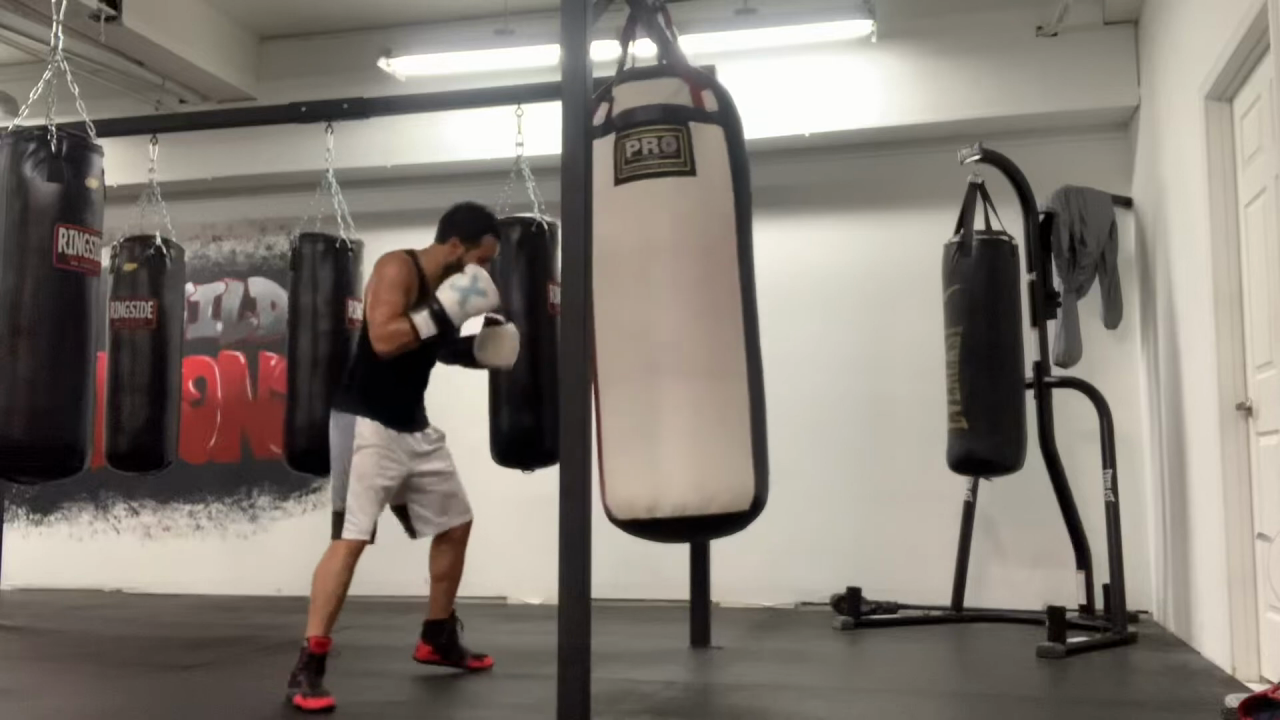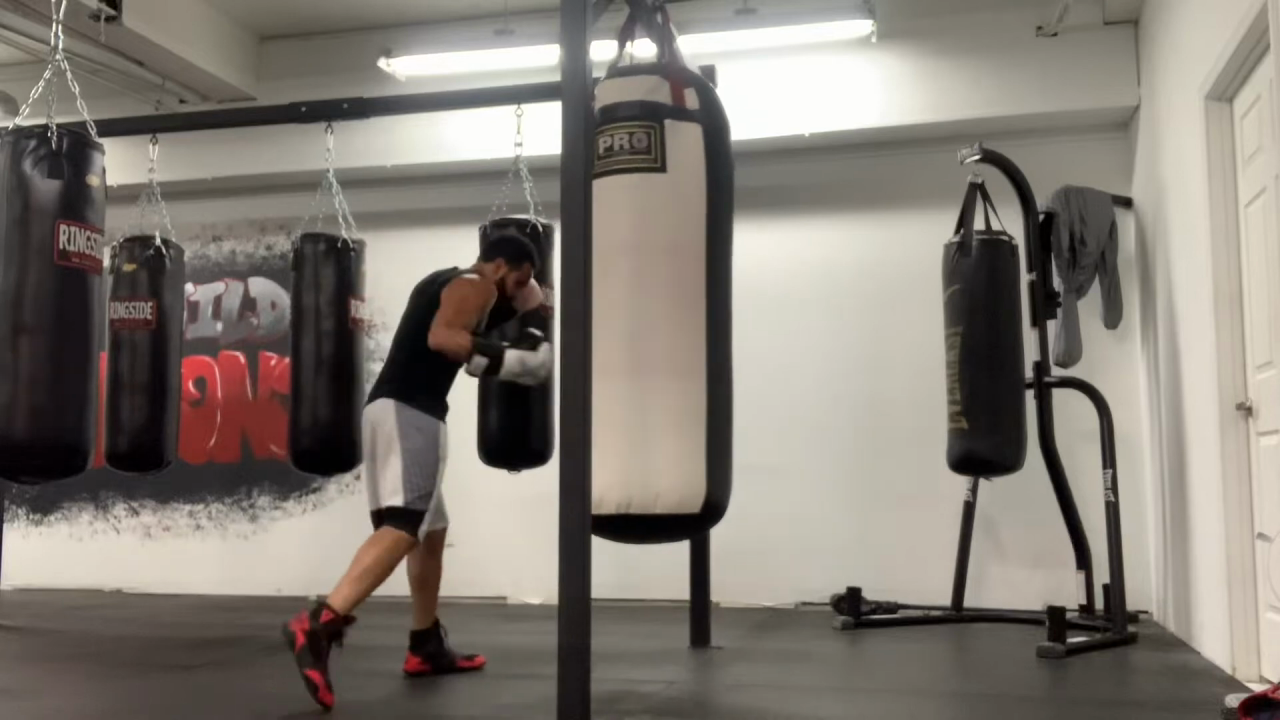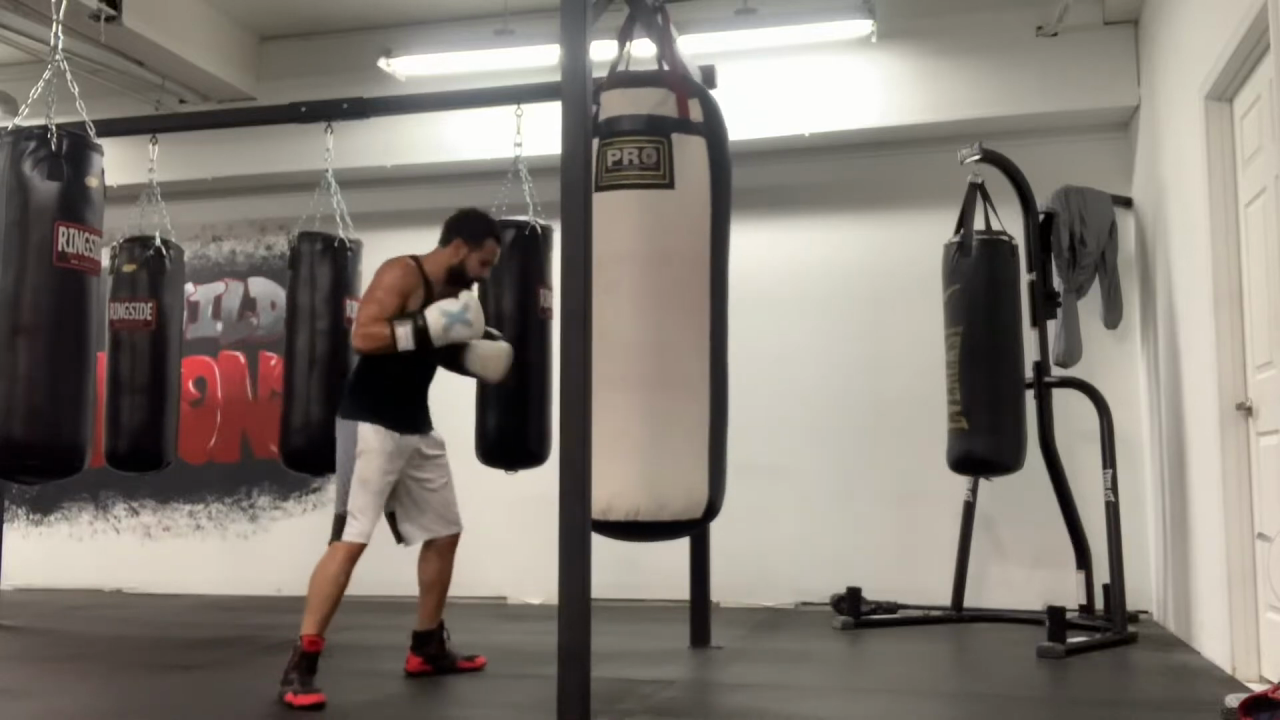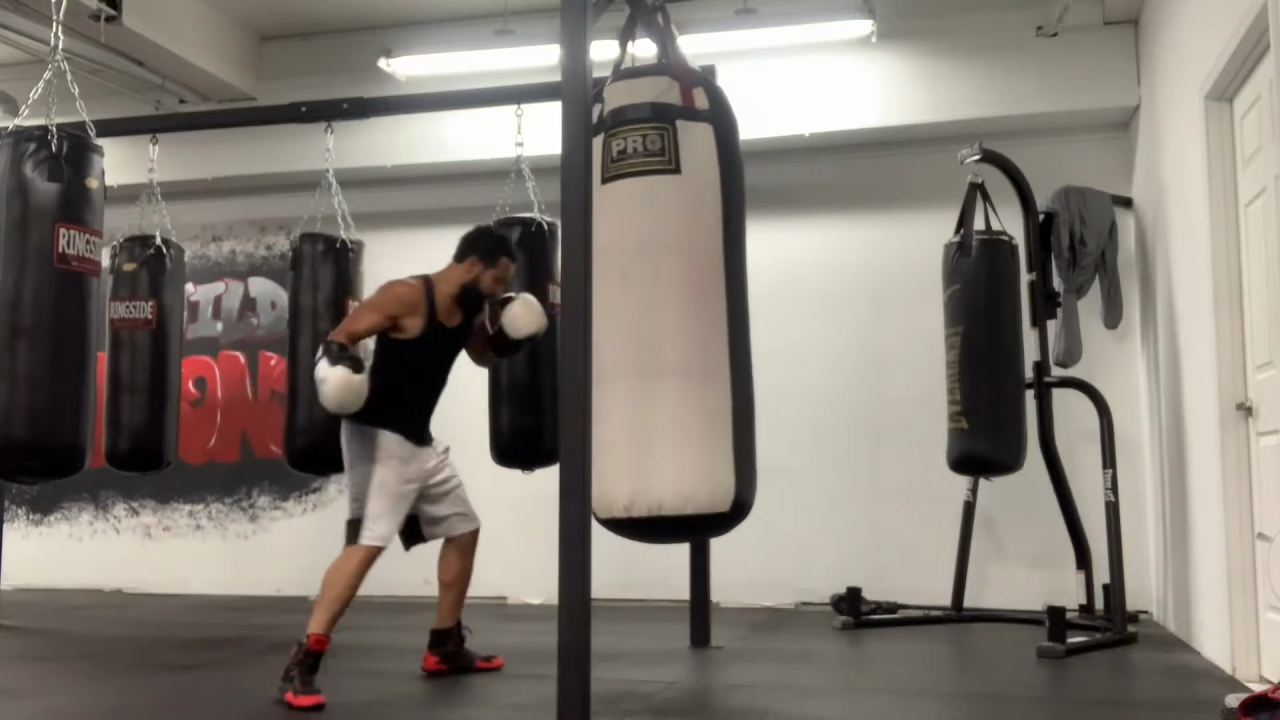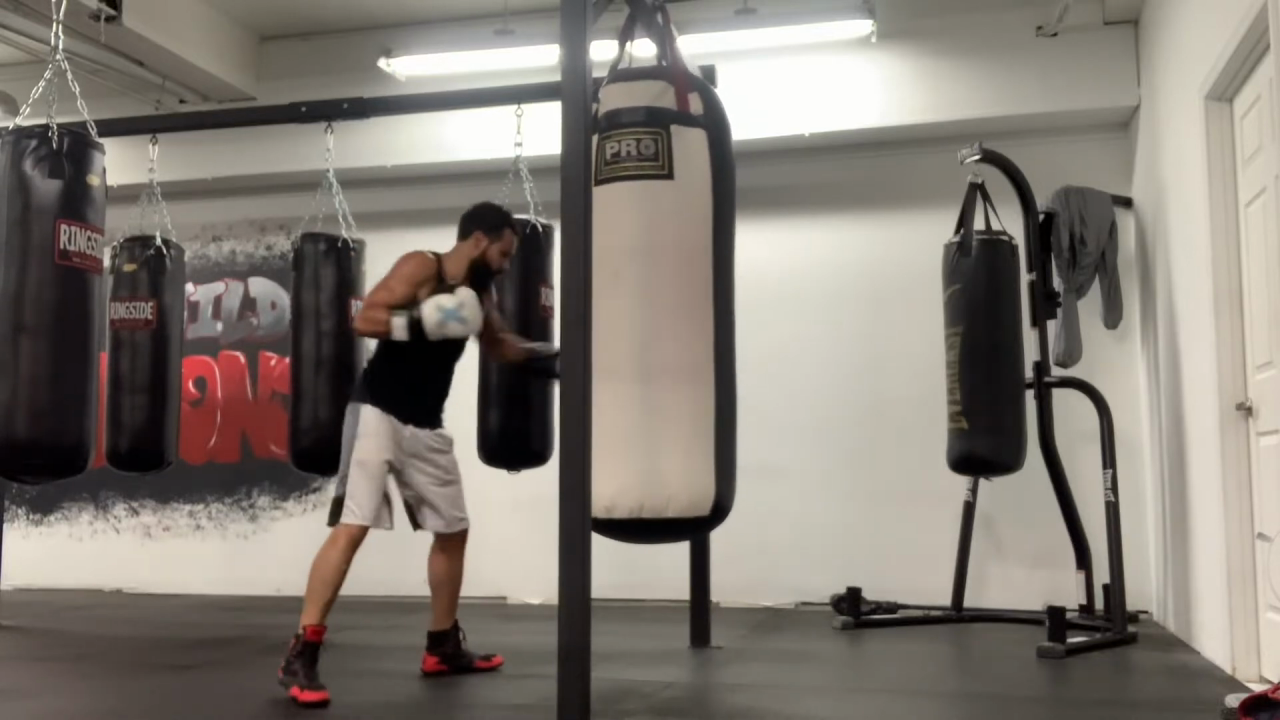
dt=0.7s
person 1, frame 1
left shoulder: (454, 284)
right shoulder: (397, 268)
right elbow: (385, 339)
left wrist: (479, 343)
right wrist: (446, 311)
left hip: (414, 426)
right hip: (365, 422)
left knee: (455, 525)
right knee: (352, 537)
left ankle: (438, 637)
right ankle: (308, 667)
person 1, frame 2
left shoulder: (444, 283)
right shoulder: (474, 286)
right elbow: (443, 339)
right wrist: (508, 362)
left hip: (386, 409)
right hip: (410, 413)
left knee: (430, 529)
right knee: (402, 528)
left ankle: (425, 646)
right ankle: (318, 627)
person 1, frame 3
left shoulder: (451, 291)
right shoulder: (401, 274)
right elbow: (364, 336)
left wrist: (479, 350)
right wrist: (429, 329)
left hip: (416, 429)
right hip: (369, 425)
left knee: (445, 532)
right knee: (350, 540)
left ankle: (427, 646)
right ankle: (300, 664)
person 1, frame 4
left shoulder: (470, 304)
right shoulder: (405, 293)
left elbow: (485, 354)
right elbow: (340, 337)
left wrist: (513, 332)
right wrist: (333, 363)
left hip: (418, 438)
right hip: (378, 434)
left knee: (463, 530)
right knee: (367, 543)
left ankle: (445, 646)
right ankle: (303, 663)
person 1, frame 5
left shoulder: (479, 291)
right shoulder: (419, 268)
left elbow: (504, 347)
right elbow: (364, 320)
left wrist: (555, 359)
right wrist: (422, 321)
left hip: (426, 426)
right hip: (379, 412)
left knee: (452, 531)
right knee: (351, 527)
left ankle: (443, 648)
right ankle: (301, 655)
